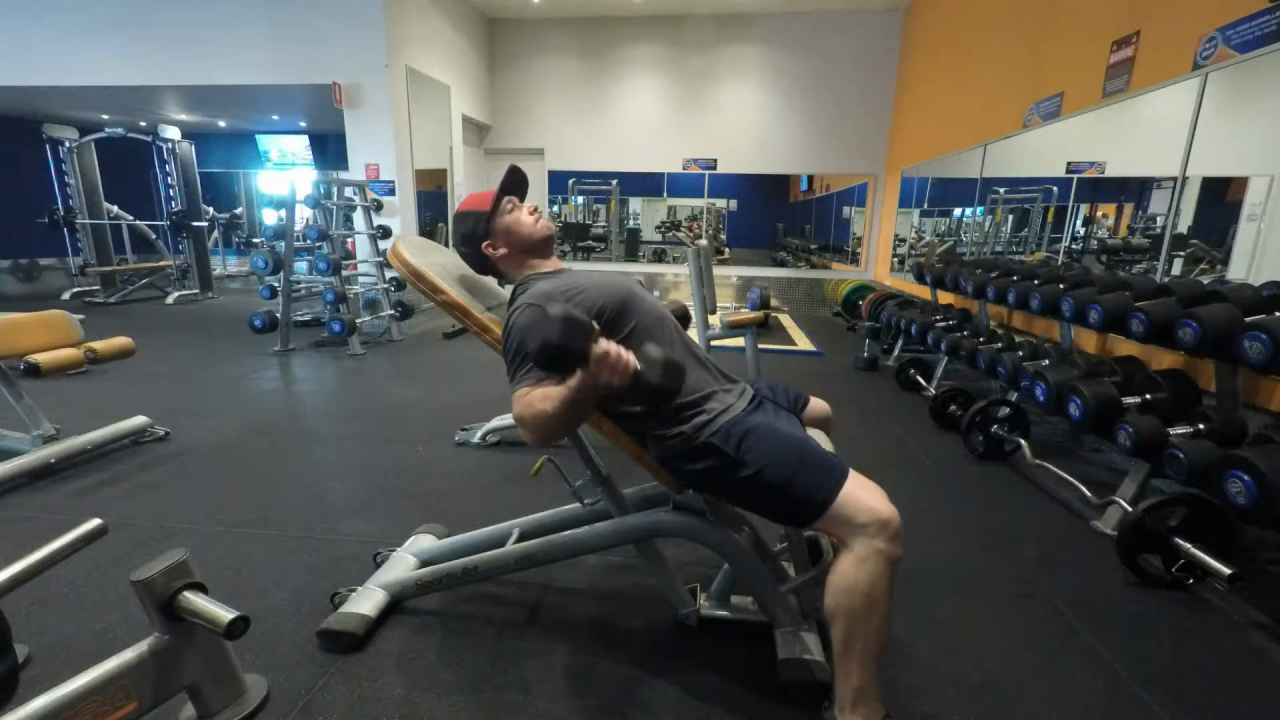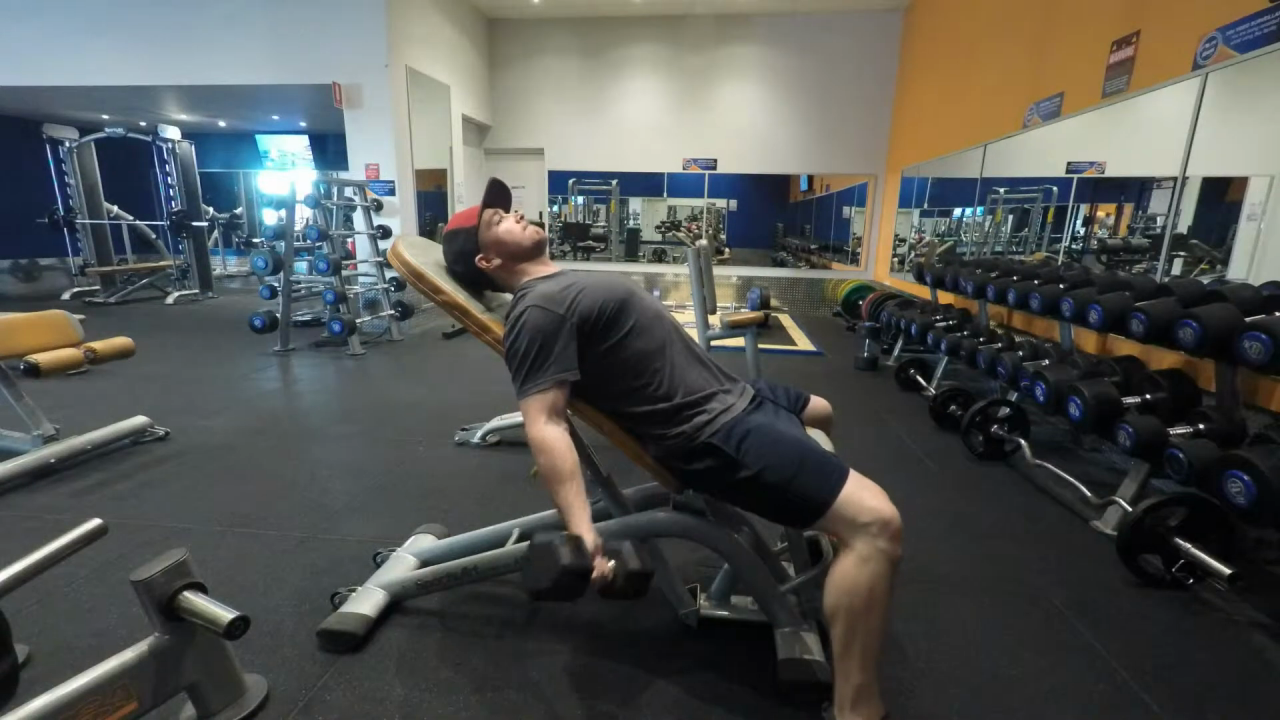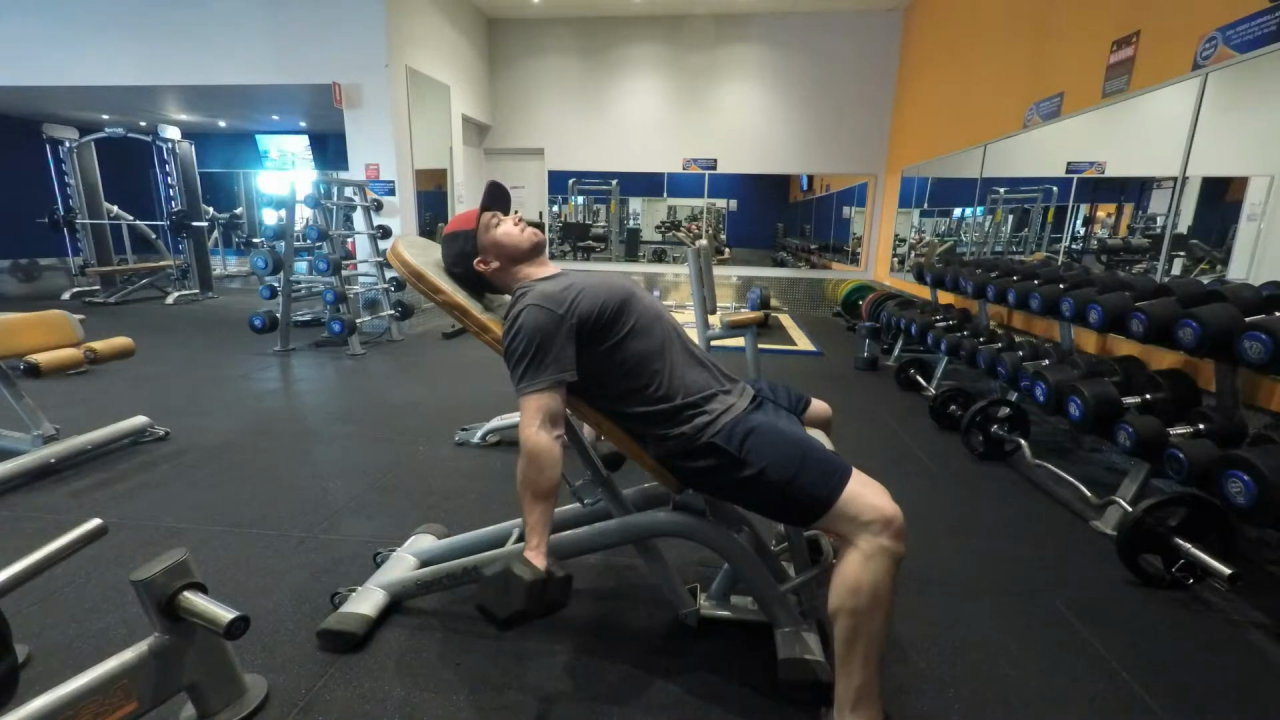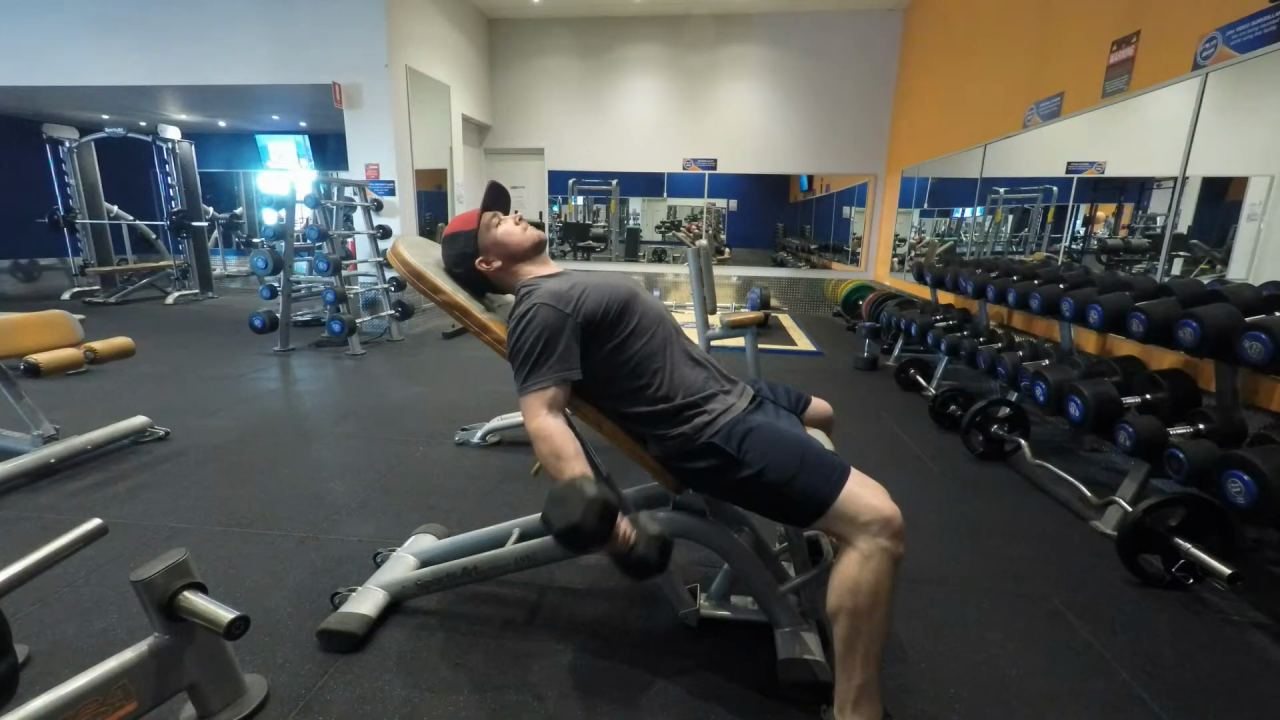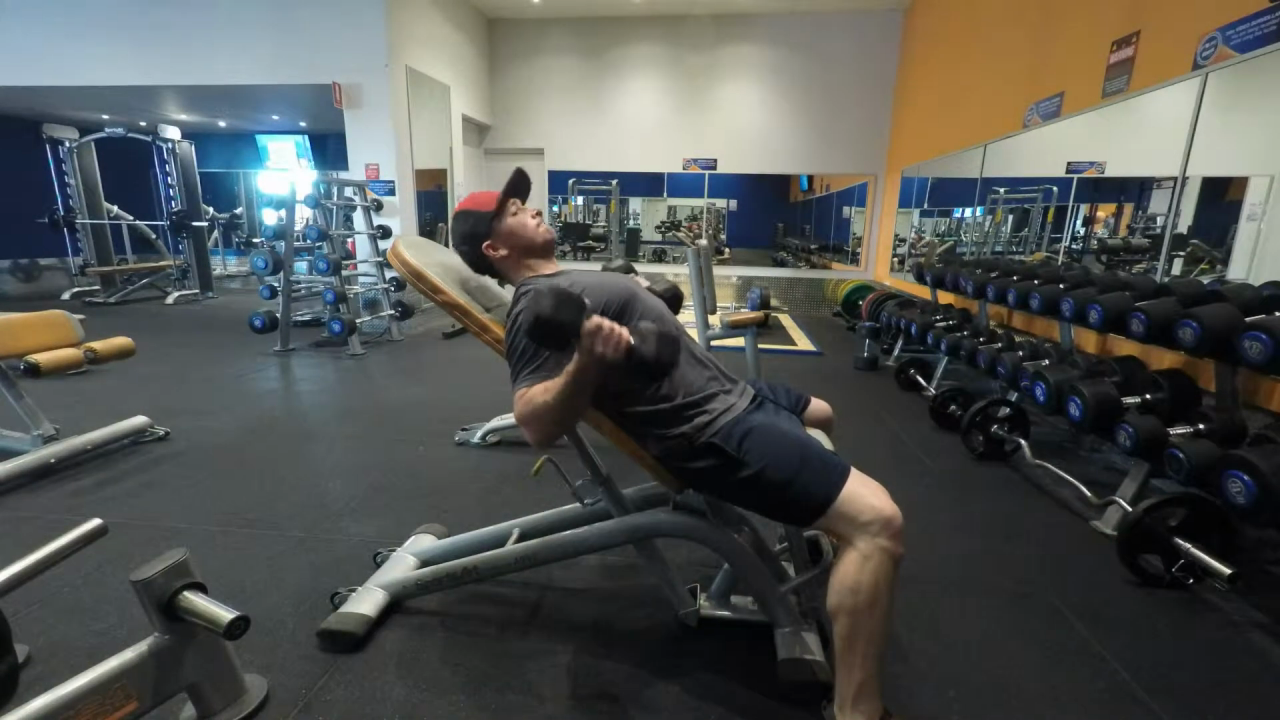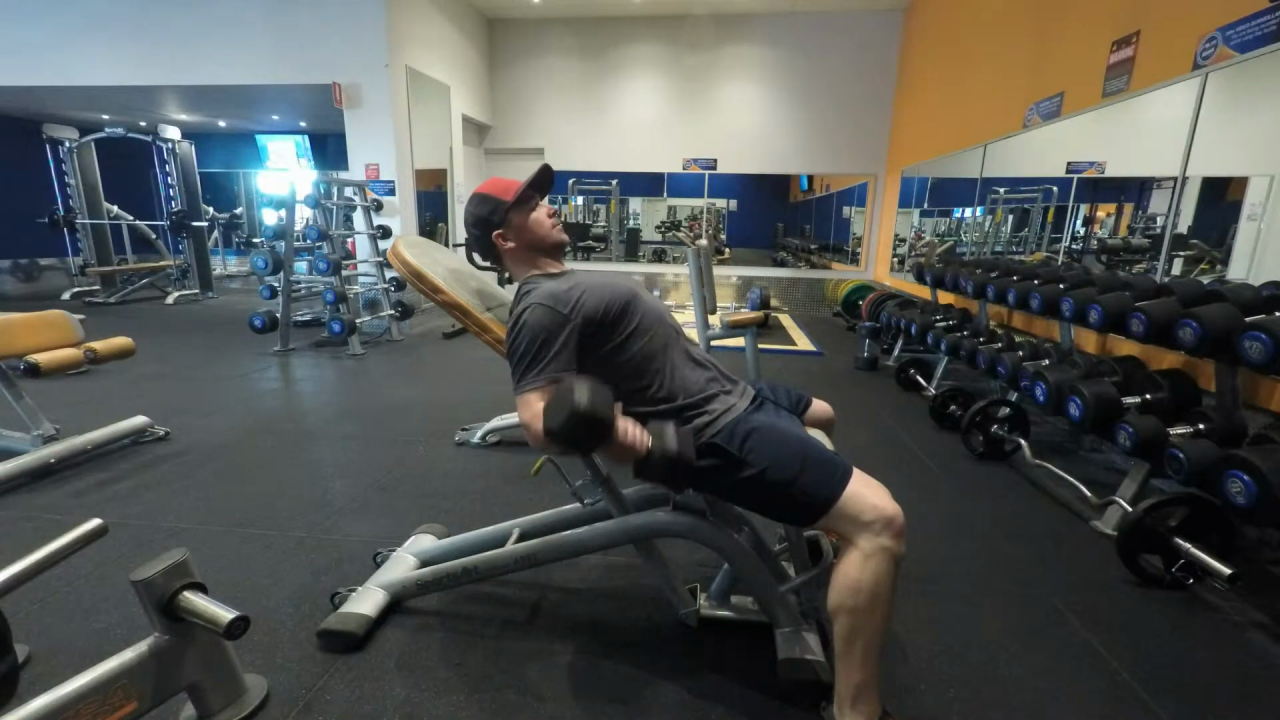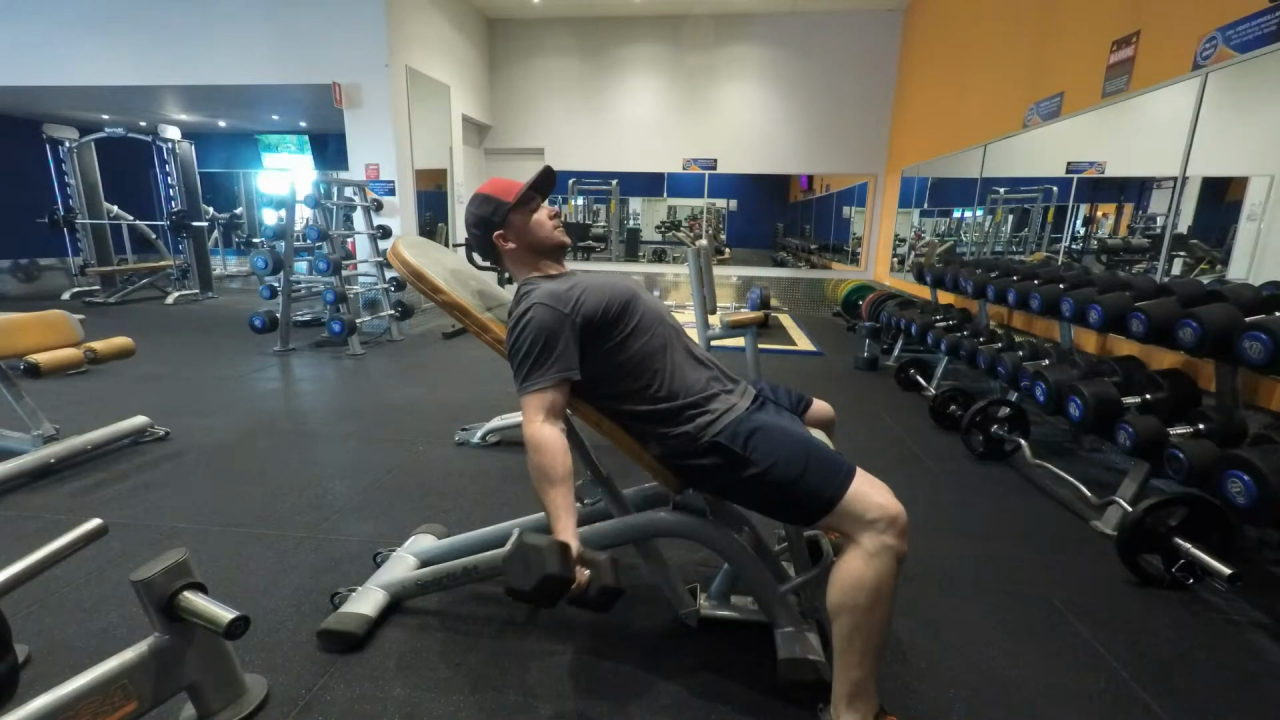
dt=0.7s
person 1, frame 1
left shoulder: (562, 280)
right shoulder: (537, 308)
right elbow: (533, 417)
left wrist: (663, 325)
right wrist: (591, 380)
left hip: (731, 396)
right hip: (710, 432)
left knee: (819, 414)
right knee: (874, 521)
left ankle: (804, 530)
person 1, frame 2
left shoulder: (559, 285)
right shoulder: (538, 310)
right elbow: (546, 423)
right wrist: (582, 531)
left hip: (731, 396)
right hip: (713, 433)
left knee: (819, 413)
right knee: (875, 522)
person 1, frame 3
left shoulder: (561, 284)
right shoulder: (536, 311)
right elbow: (540, 428)
right wrist: (536, 548)
left hip: (731, 396)
right hip: (712, 433)
left knee: (819, 415)
right knee: (877, 522)
person 1, frame 4
left shoulder: (562, 285)
right shoulder: (543, 308)
right elbow: (544, 416)
left hip: (731, 395)
right hip: (712, 432)
left knee: (820, 415)
right knee: (876, 521)
person 1, frame 5
left shoulder: (566, 280)
right shoulder: (537, 308)
right elbow: (538, 423)
left wrist: (646, 299)
right wrist: (587, 360)
left hip: (731, 395)
right hip: (712, 431)
left knee: (821, 416)
right knee: (877, 521)
person 1, frame 6
left shoulder: (564, 282)
right shoulder: (542, 307)
right elbow: (539, 418)
left wrist: (669, 338)
left hip: (730, 395)
right hip: (714, 430)
left knee: (821, 418)
right knee: (878, 521)
person 1, frame 7
left shoulder: (564, 283)
right shoulder: (542, 309)
right elbow: (543, 424)
right wrist: (565, 535)
left hip: (732, 396)
right hip: (715, 432)
left knee: (821, 417)
right knee: (880, 520)
